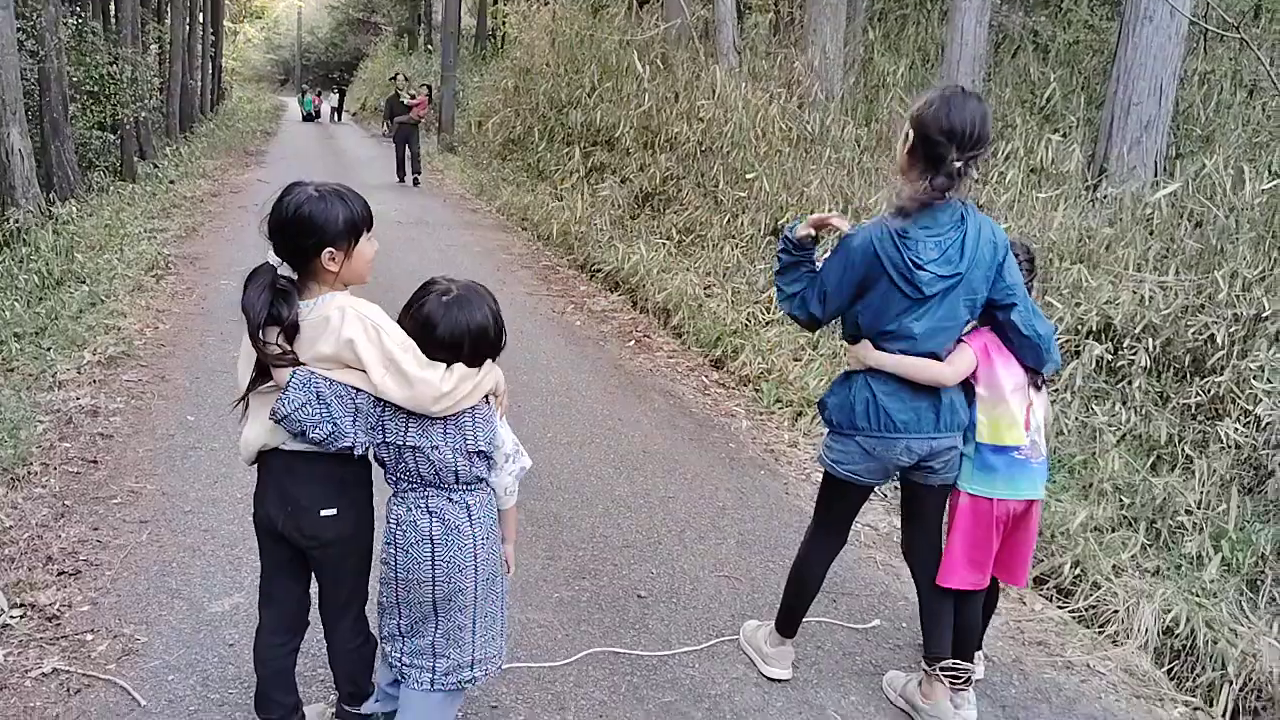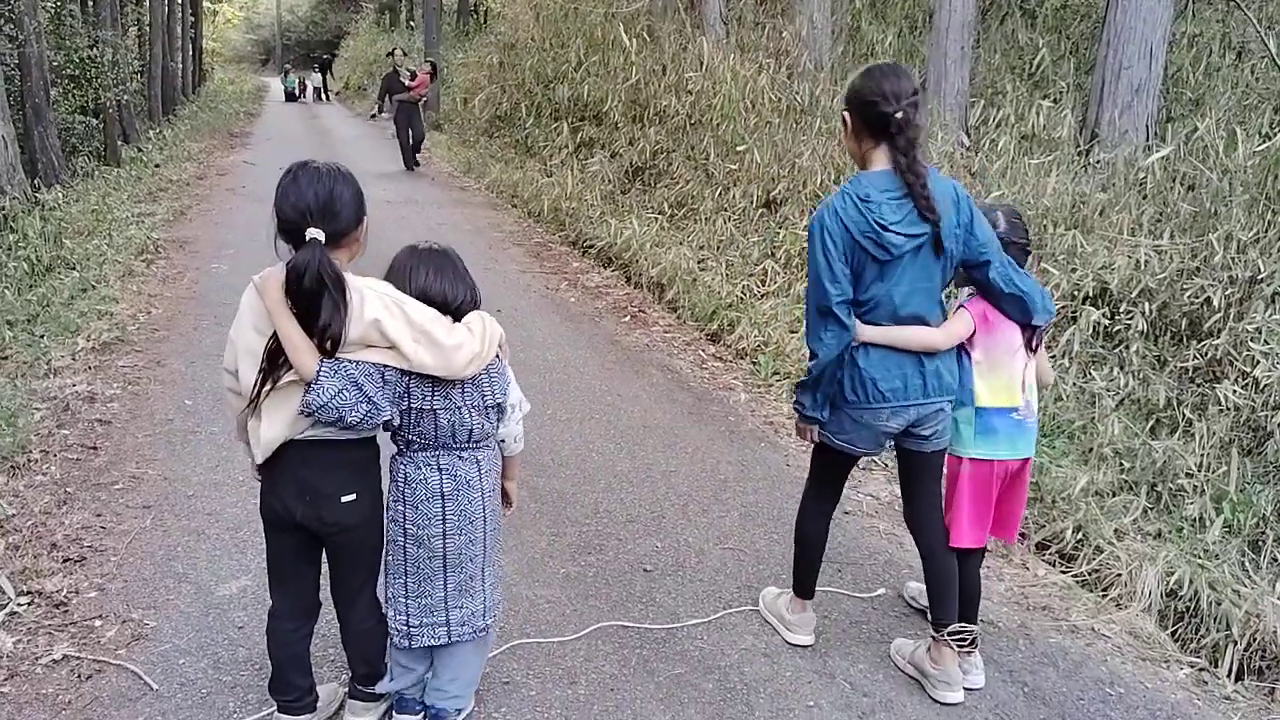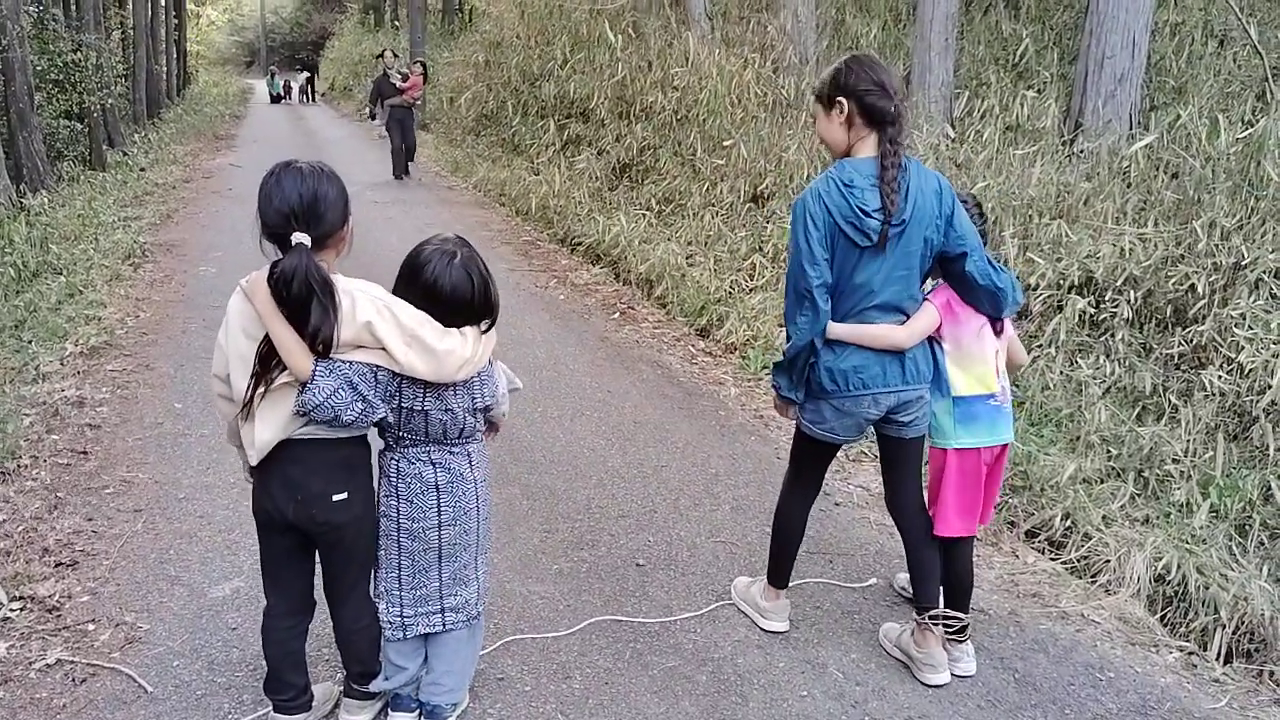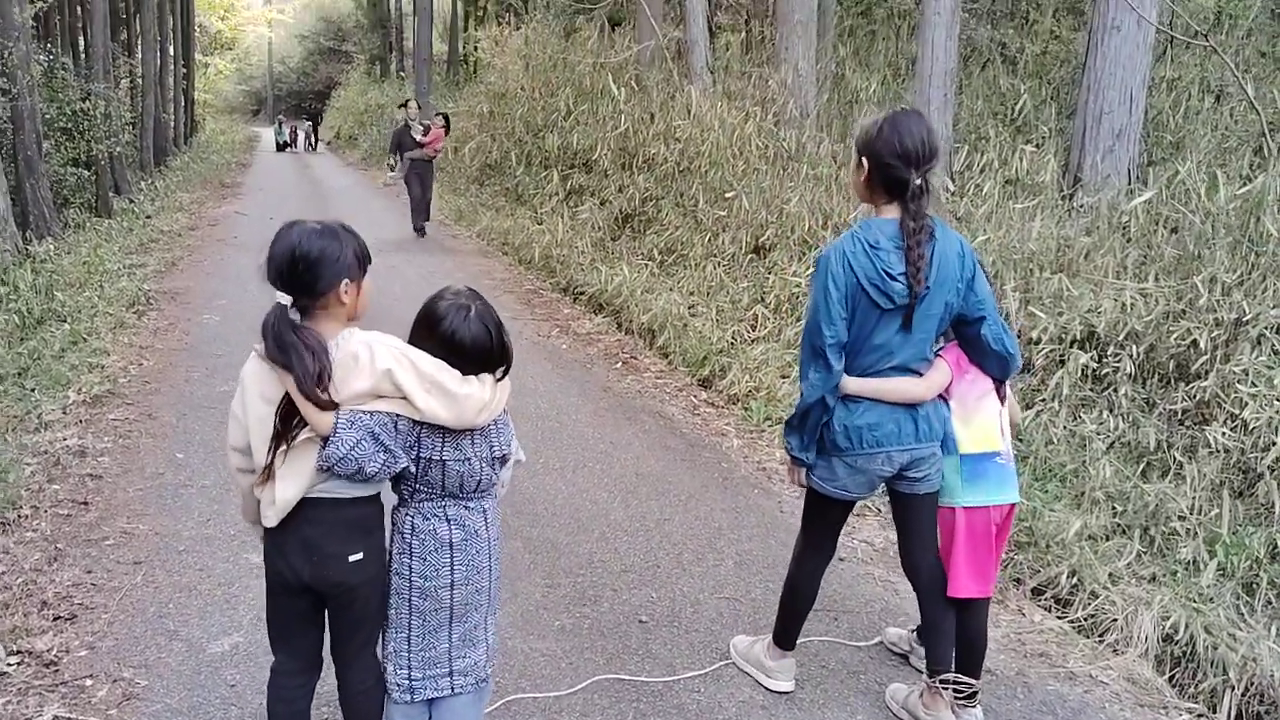
dt=1s
person 1, frame 1
left shoulder: (872, 238)
right shoulder: (987, 238)
left elbow: (806, 311)
right elbow: (1024, 326)
left wrist: (796, 241)
right wrist: (1043, 365)
left hip: (872, 419)
right hip: (942, 424)
left knee: (825, 535)
right knee: (925, 547)
left ankle: (780, 642)
person 1, frame 2
left shoulder: (836, 212)
right shoulder: (947, 199)
left elbow: (830, 321)
right elbow: (999, 278)
left wrist: (812, 404)
right wrist: (1037, 313)
left hip: (863, 390)
right hip: (932, 388)
left knee: (820, 496)
right knee: (927, 514)
left ankle: (798, 608)
right ankle: (945, 656)
person 1, frame 3
left shoulder: (820, 198)
right shoulder: (932, 189)
left elbow: (807, 306)
right elbow: (977, 274)
left wrist: (789, 382)
right wrist: (1012, 299)
left hip: (840, 379)
right hip: (910, 376)
left knee: (801, 486)
right knee: (907, 498)
left ankle: (773, 596)
right ankle: (929, 638)
person 1, frame 4
left shoulder: (843, 255)
right shoulder: (953, 250)
left elbow: (822, 363)
right elbow: (992, 342)
left wrist: (801, 442)
right wrist: (1002, 385)
left hip: (853, 435)
right hip: (922, 433)
left knee: (814, 547)
right knee: (924, 557)
left ankle: (779, 657)
person 2, frame 1
left shoulder: (269, 309)
right shoulder: (355, 322)
left elbow: (256, 387)
right elbow: (430, 389)
right wrist: (488, 377)
left hip: (274, 484)
right hip: (334, 489)
left knee: (279, 612)
right knee: (344, 612)
person 2, frame 2
left shoulder: (261, 295)
right shoulder: (372, 304)
left elbow: (236, 381)
right elbow: (456, 352)
right wrist: (487, 328)
left hip: (281, 473)
right hip: (347, 474)
left knee: (289, 599)
right knee: (357, 594)
person 2, frame 3
left shoulder: (246, 301)
right shoulder: (362, 305)
left elbow: (226, 389)
right elbow: (449, 356)
right wrist: (482, 335)
left hip: (273, 475)
right hip: (339, 474)
left knee: (284, 600)
right knee: (351, 594)
person 2, frame 4
left shoulder: (263, 360)
right shoulder: (379, 358)
left elbow: (242, 456)
right elbow: (468, 403)
left wrist: (264, 520)
right wrist: (497, 385)
left hip: (286, 535)
right hip: (354, 533)
left knee: (292, 662)
right knee: (358, 658)
person 3, frame 1
left shoulder: (981, 341)
left elbow: (945, 375)
left wrist: (875, 358)
left hip: (986, 480)
right hip: (1028, 480)
left knee: (968, 580)
right knee: (988, 574)
right ankle: (969, 653)
person 3, frame 2
left shoulder: (976, 309)
left elbow: (938, 339)
right elbow: (1045, 377)
left wrist: (865, 332)
left hip: (980, 444)
right hip: (1018, 442)
left knee: (966, 542)
right knee: (971, 536)
left ankle: (966, 654)
person 3, frame 3
left shoulder: (944, 299)
left elbow: (902, 338)
right elbow: (1019, 359)
left wrist: (829, 329)
left hip: (962, 433)
right hip: (995, 425)
left knee: (956, 531)
right knee: (952, 523)
left ankle: (957, 643)
right ankle: (932, 586)
person 3, frame 4
left shoulder: (954, 355)
left elbow: (921, 389)
right elbow: (1014, 415)
left wrist: (851, 384)
left hip: (970, 492)
right hip: (999, 487)
left knee: (969, 592)
right knee: (961, 582)
right ankle: (927, 641)
person 4, frame 1
left shoulder: (382, 403)
right shoulder: (483, 417)
left elbow: (298, 391)
right elbow: (504, 489)
right wrist: (507, 539)
left hip: (408, 537)
right hip: (468, 543)
left knee: (405, 629)
right knee: (449, 645)
person 4, frame 2
left shoulder: (393, 370)
right shoulder: (489, 364)
left elbow: (316, 372)
right elbow: (511, 435)
left wrist: (276, 302)
right wrist: (509, 480)
left hip: (415, 499)
right hip: (473, 498)
left knee: (411, 595)
right knee: (466, 597)
person 4, frame 3
left shoulder: (387, 369)
right shoulder: (480, 367)
left elbow: (311, 373)
right elbow: (498, 412)
left wrist: (265, 304)
left hip: (405, 496)
right hip: (463, 494)
left knee: (402, 589)
right knee: (458, 591)
person 4, frame 4
left shoulder: (405, 421)
right shoulder: (496, 420)
left elbow: (329, 424)
right elbow: (498, 483)
left hip: (419, 551)
right hip: (476, 554)
left knee: (412, 652)
right knee: (467, 649)
